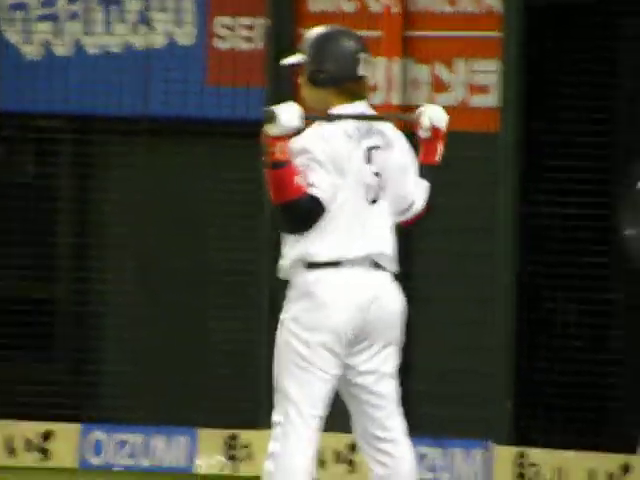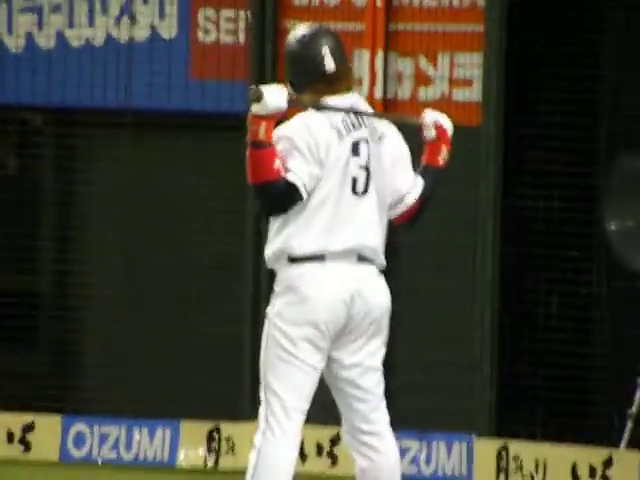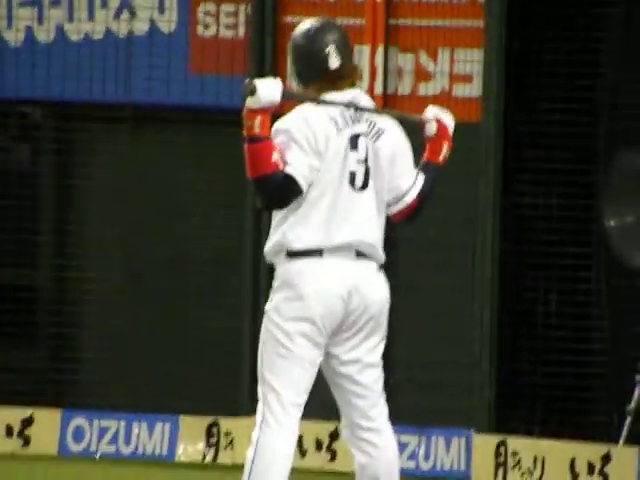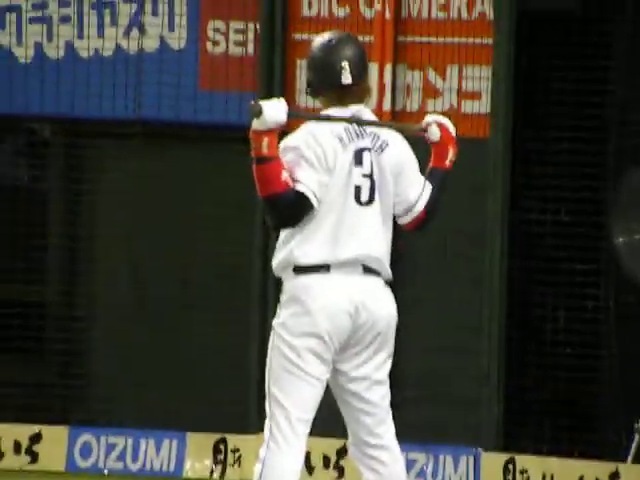
dt=0.2s
person 1, frame 1
left shoulder: (320, 137)
right shoulder: (392, 137)
left elbow: (297, 216)
right elbow: (412, 210)
left wrist: (277, 145)
right wrist: (432, 144)
left hip: (323, 291)
right hip: (379, 291)
left knee: (296, 422)
right knee: (383, 424)
person 1, frame 2
left shoulder: (305, 128)
right shoulder: (386, 133)
left elbow: (275, 198)
right elbow: (407, 209)
left wrist: (261, 126)
right wrist: (437, 149)
left hip: (309, 285)
right hip: (366, 286)
left knee: (281, 416)
right knee: (368, 417)
person 1, frame 3
left shoulder: (304, 121)
right shoulder: (388, 129)
left elbow: (274, 192)
right elbow: (408, 205)
left wrist: (257, 120)
right wrist: (438, 145)
left hip: (308, 279)
right hip: (365, 281)
left knee: (279, 411)
right knee: (368, 412)
person 1, frame 4
left shoulder: (311, 137)
right shoulder: (393, 143)
left elbow: (285, 210)
right elbow: (418, 215)
left wrist: (264, 141)
right wrist: (443, 152)
left hip: (314, 295)
right hip: (373, 297)
left knee: (286, 426)
right knee: (376, 430)
